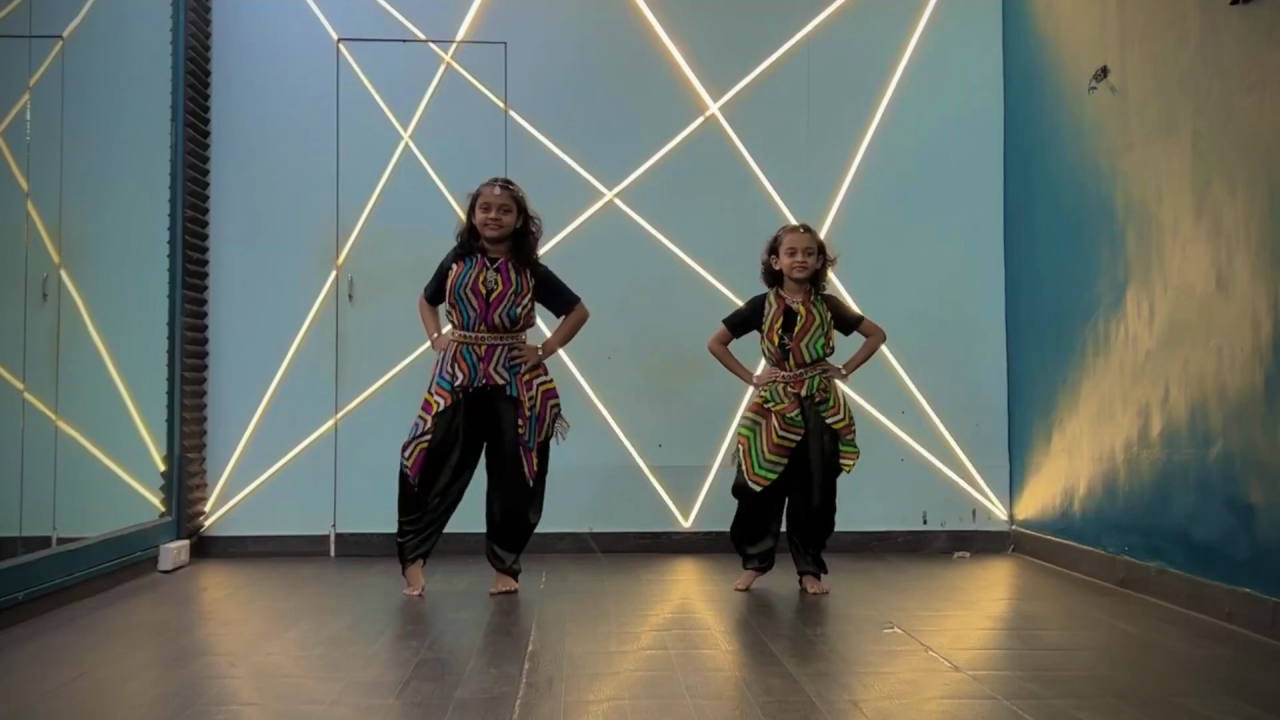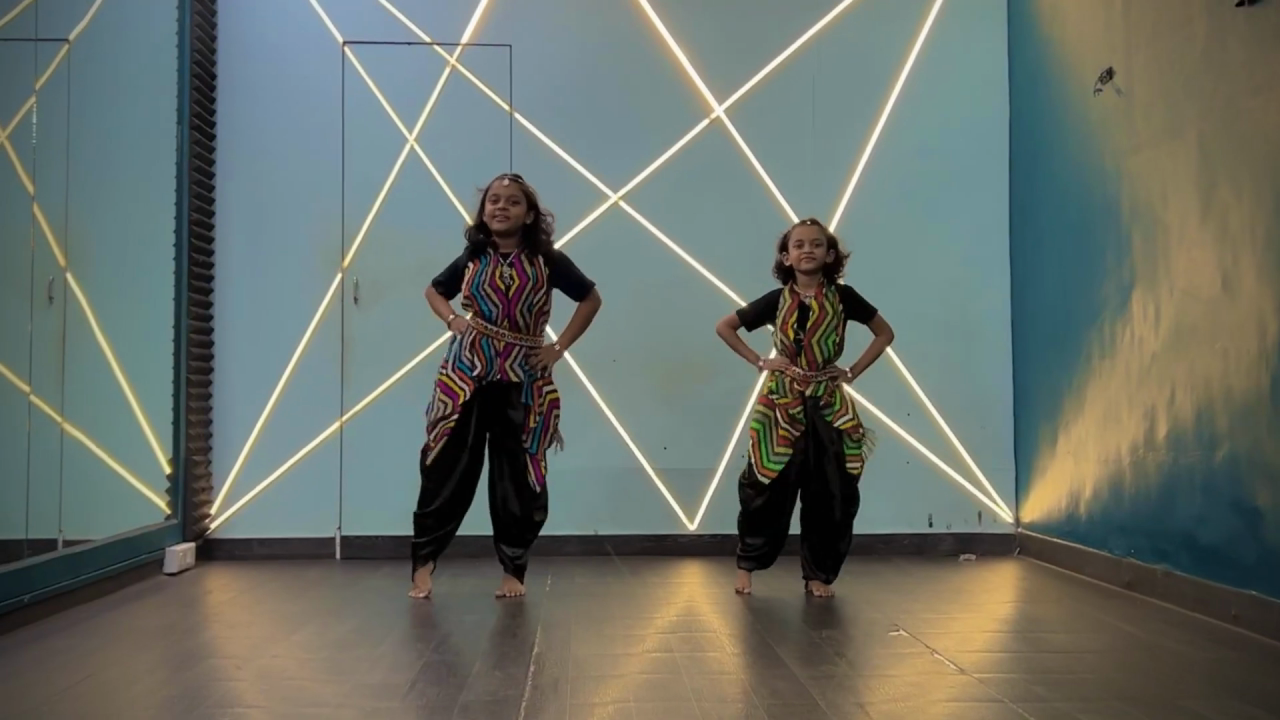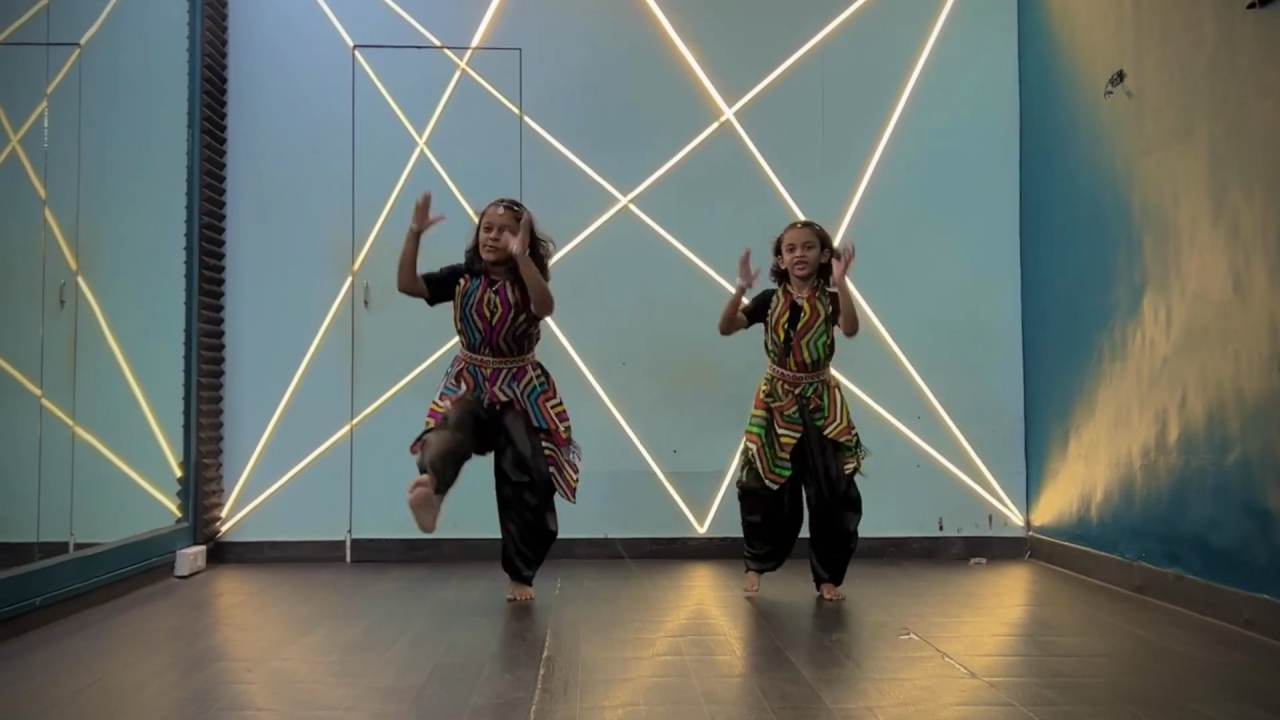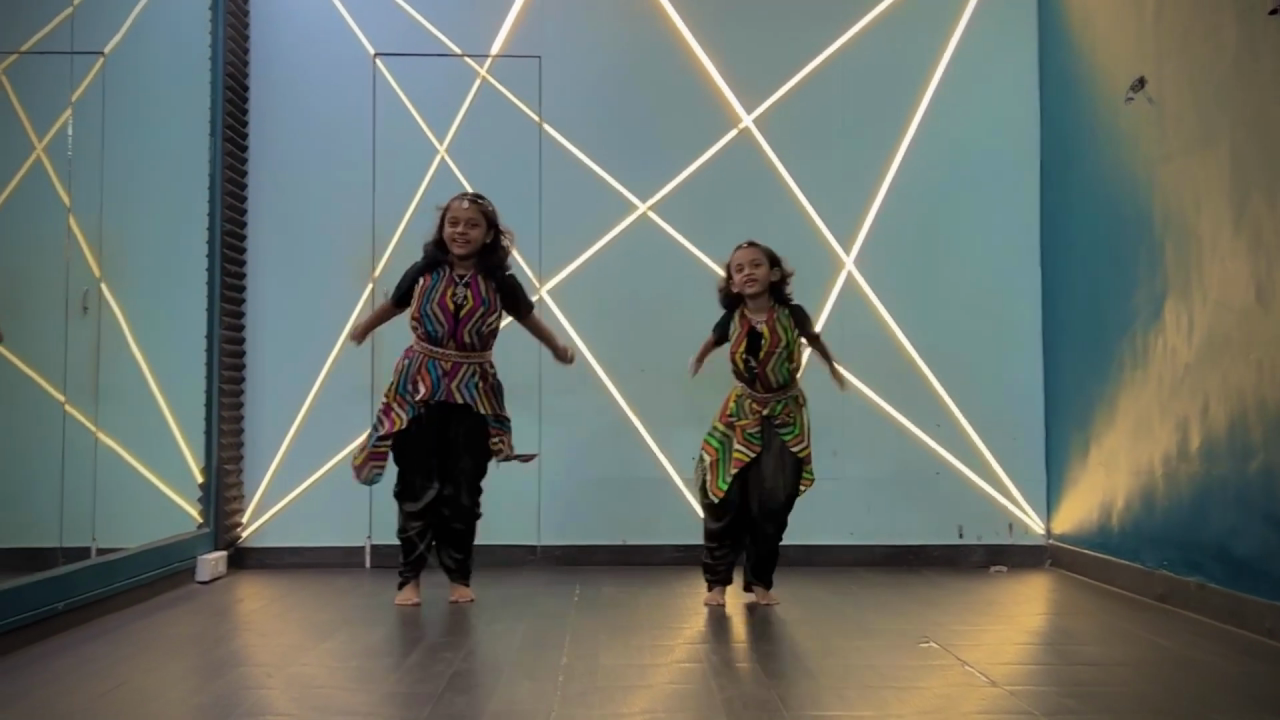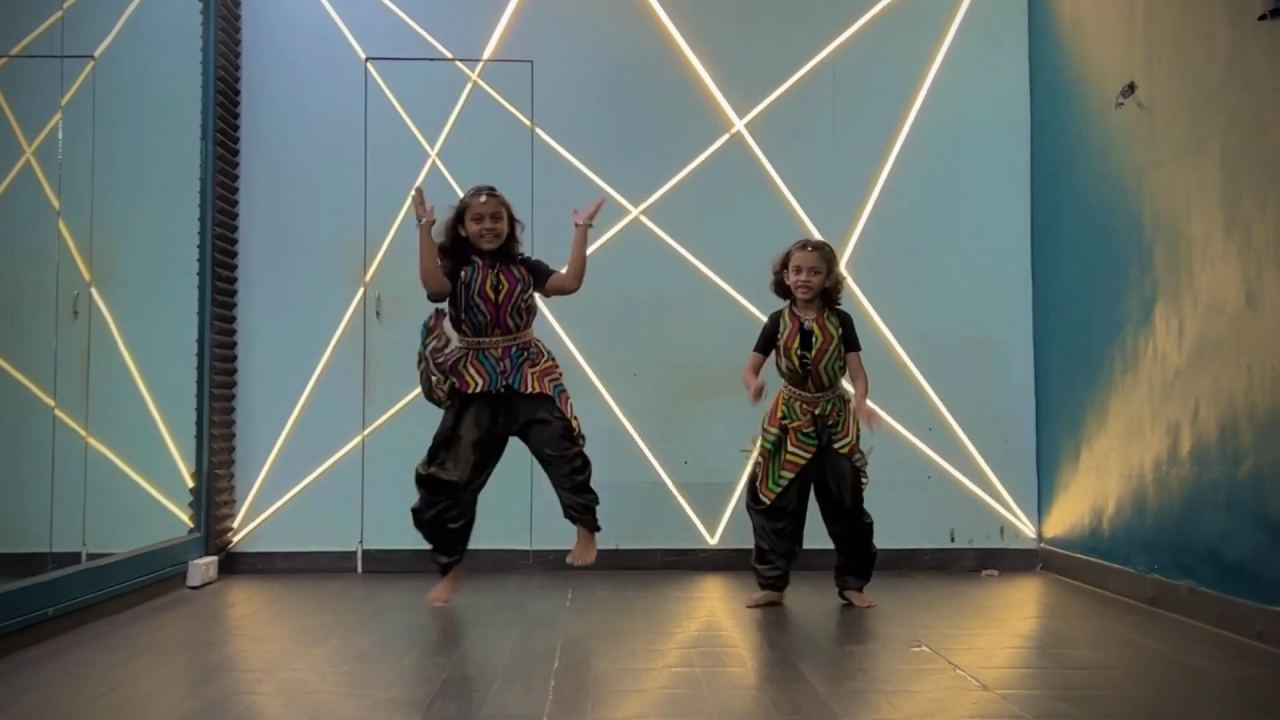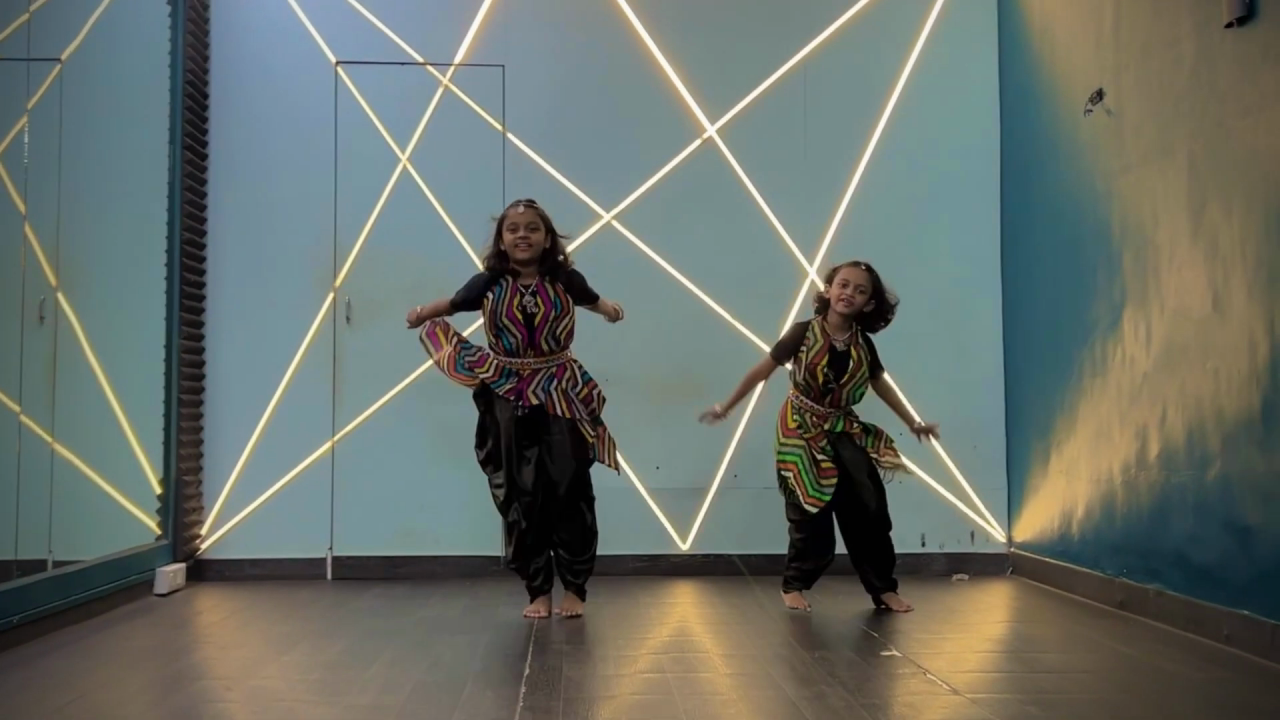
dt=0.5s
person 1, frame 1
left shoulder: (530, 271)
right shoulder: (456, 262)
left elbow: (577, 311)
right elbow: (427, 302)
left wrist: (546, 349)
right wrist: (436, 337)
left hip: (513, 385)
right hip: (457, 380)
left knee: (514, 479)
right knee: (429, 470)
left ankle: (506, 567)
right ankle: (413, 560)
person 1, frame 2
left shoulder: (547, 261)
right shoulder: (471, 258)
left elbow: (591, 298)
right elbow: (434, 291)
left wrist: (559, 346)
right wrist: (452, 318)
left hip: (522, 379)
right hip: (470, 372)
left knee: (518, 477)
right knee: (449, 469)
left ankle: (513, 570)
right ankle: (424, 565)
person 1, frame 3
left shoulder: (527, 284)
right shoulder: (460, 278)
left elbow: (544, 308)
right elbow: (408, 286)
left wrist: (521, 254)
right wrist: (415, 234)
left hip: (520, 391)
right hip: (468, 386)
left knee: (527, 486)
right knee: (452, 435)
left ankle: (521, 576)
right ankle: (429, 490)
person 1, frame 4
left shoulder: (499, 283)
right shoulder: (422, 275)
left elbow: (527, 316)
right elbow: (393, 304)
left wrist: (557, 348)
right wrist: (363, 328)
left hip: (471, 394)
right hip: (419, 389)
left knee: (461, 490)
right knee: (417, 487)
left ankle: (459, 576)
right ankle: (410, 578)
person 1, frame 5
left shoulder: (524, 268)
right shoulder: (455, 270)
left elbow: (570, 284)
right elbow: (433, 287)
left wrist: (580, 230)
right wrist: (424, 230)
left hip: (528, 374)
right hip: (475, 382)
left knee: (559, 445)
right knee: (455, 471)
left ankle: (586, 528)
right ankle: (448, 568)
person 1, frame 6
left shoulder: (568, 282)
right shoulder: (487, 285)
left elbow: (591, 299)
right elbow: (452, 304)
left wrist: (607, 308)
right wrist: (423, 315)
left hip: (560, 397)
right hip: (506, 400)
left knee: (567, 492)
right knee: (519, 496)
left ankle: (573, 588)
right ankle: (538, 590)
person 2, frame 1
left shoulder: (827, 305)
right shoulder: (761, 306)
left elbow: (877, 335)
right elbow: (716, 343)
left wrist: (844, 370)
right wrist: (750, 378)
left hip: (820, 404)
right hip: (775, 404)
left knee: (815, 490)
right knee: (760, 487)
left ankle: (810, 569)
right ankle: (754, 564)
person 2, frame 2
left shoulder: (842, 296)
right shoulder: (776, 300)
left elbow: (885, 332)
right elbow: (724, 327)
left wrist: (853, 372)
right wrist: (758, 361)
left hip: (827, 402)
right hip: (781, 401)
left knee: (829, 493)
right knee: (768, 487)
left ankle: (819, 573)
right ankle: (747, 564)
person 2, frame 3
left shoulder: (830, 301)
right shoulder: (769, 300)
left elbow: (850, 329)
right elbow: (726, 328)
left wrist: (840, 280)
right wrist: (741, 288)
left hip: (821, 405)
right hip: (776, 402)
left knee: (831, 495)
right knee: (767, 492)
left ankle: (828, 576)
right ankle: (758, 564)
person 2, frame 4
left shoulder: (792, 315)
right shoulder: (730, 321)
left elbow: (813, 338)
right elbow: (713, 341)
left wrist: (832, 366)
right wrist: (700, 356)
left hip: (785, 418)
right hip: (740, 416)
left knee: (772, 502)
right knee: (724, 499)
left ankle: (760, 580)
right ankle: (717, 581)
person 2, frame 5
left shoulder: (840, 320)
right shoulder: (778, 321)
left elbow: (856, 370)
right elbow: (751, 369)
left wrist: (861, 403)
right wrist: (753, 383)
left hip: (834, 416)
right hip: (790, 417)
left knee: (845, 505)
right knee: (777, 503)
left ankle: (852, 583)
right ankle: (771, 584)
person 2, frame 6
left shoulder: (863, 344)
right shoulder: (804, 333)
left elbow: (880, 384)
right elbow: (763, 369)
left wrist: (912, 423)
right wrist: (726, 406)
left hip: (845, 429)
right hip: (802, 428)
left knee: (870, 511)
right knee: (812, 513)
left ankle: (884, 588)
right ankle: (795, 584)
